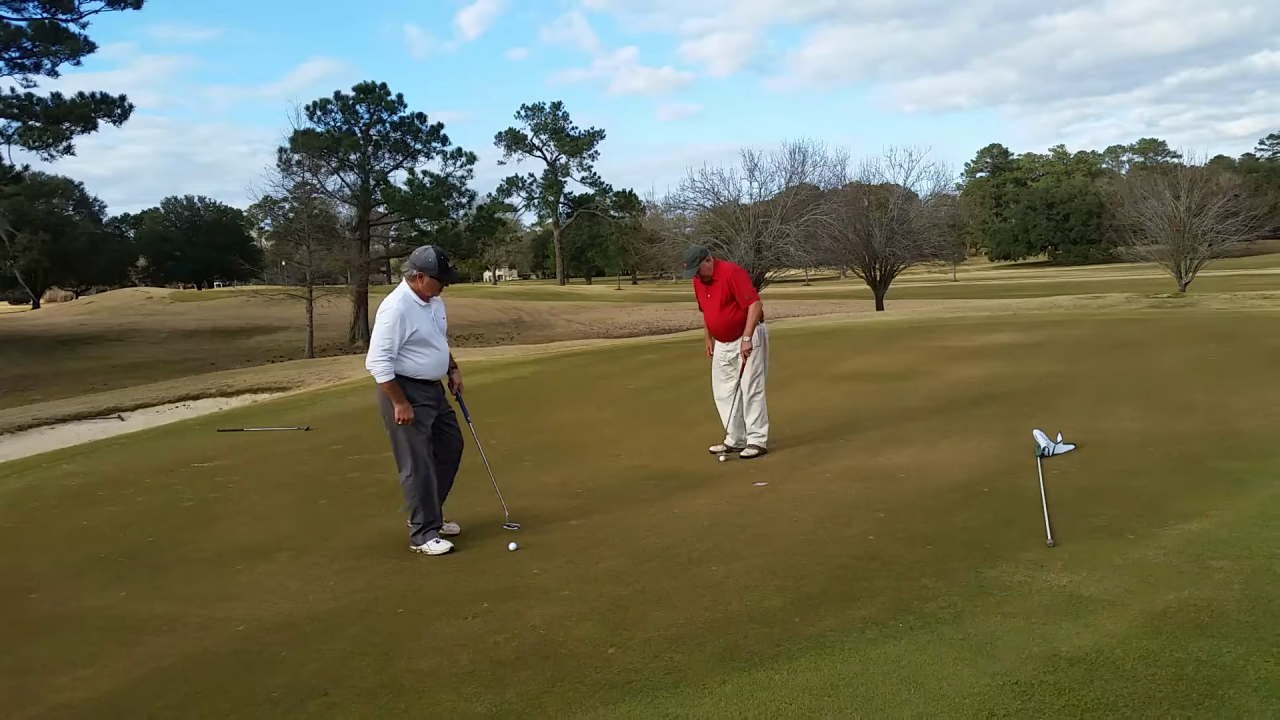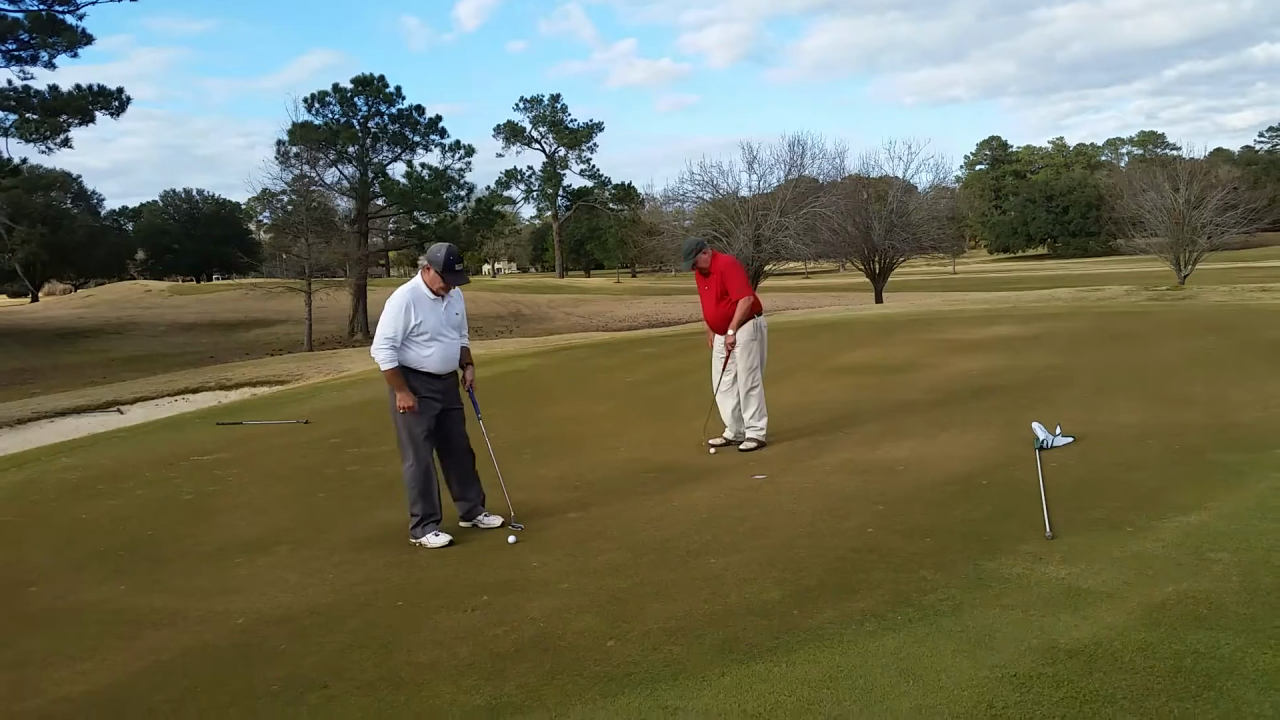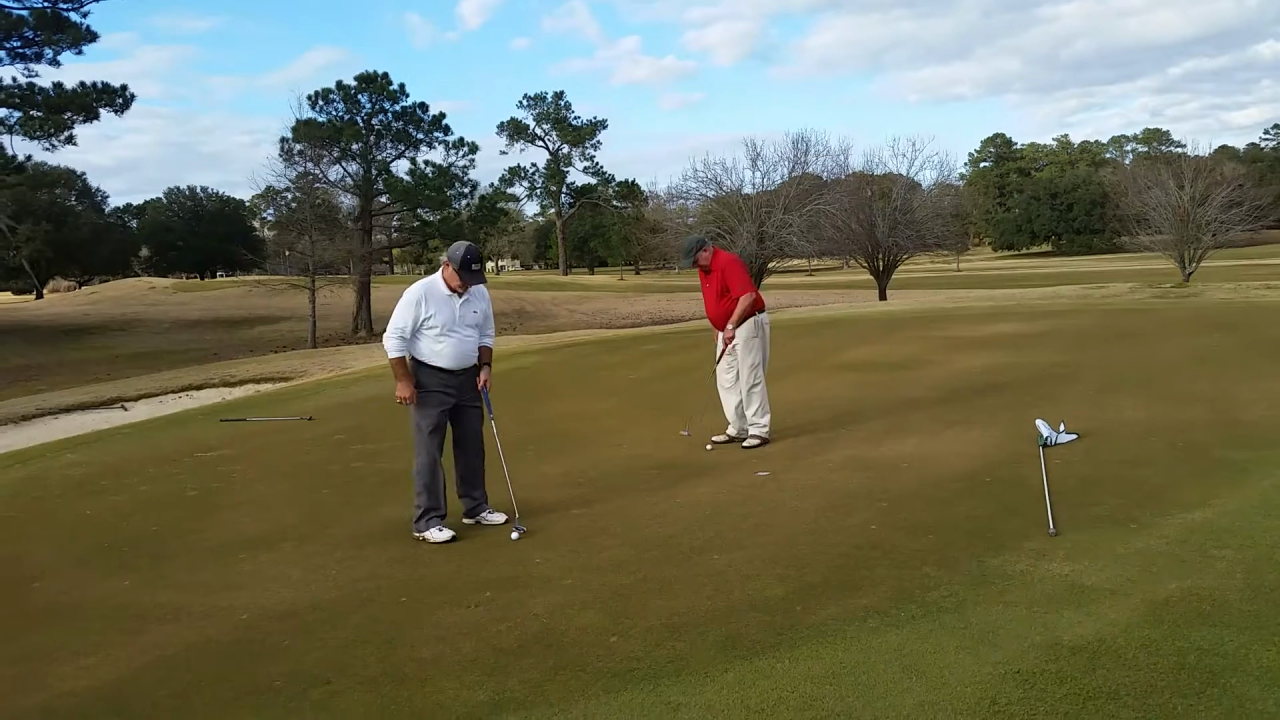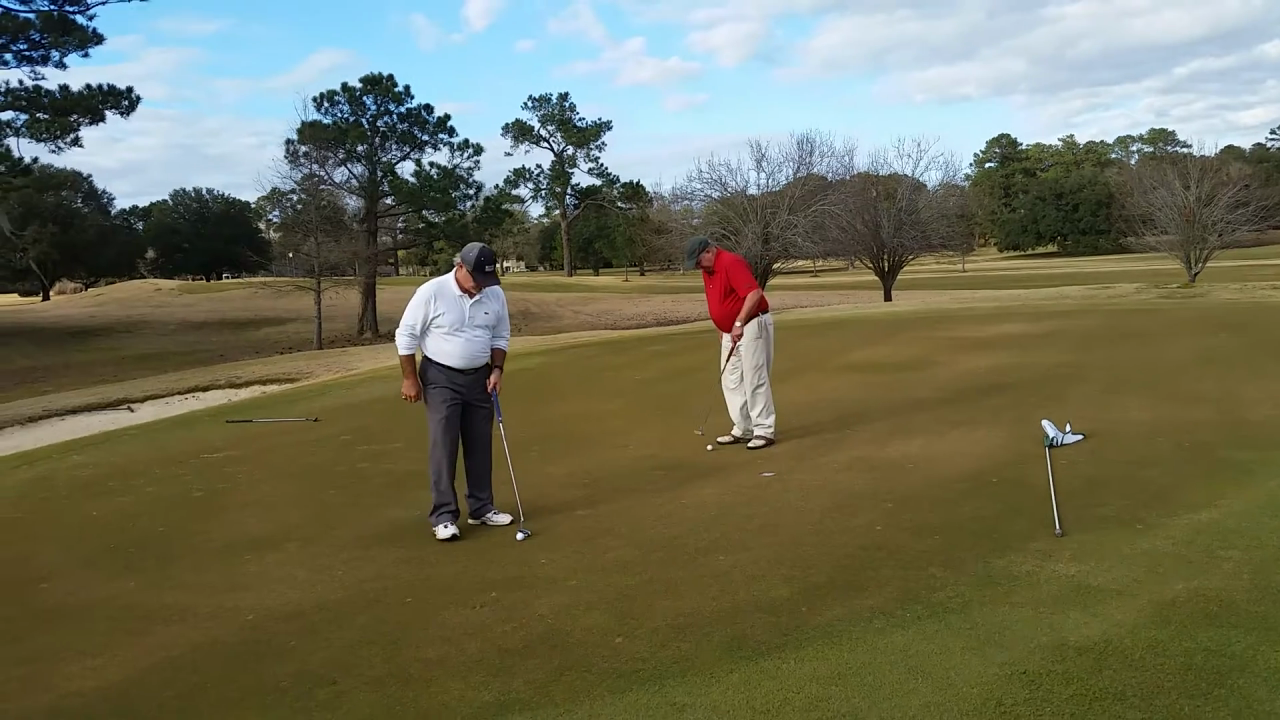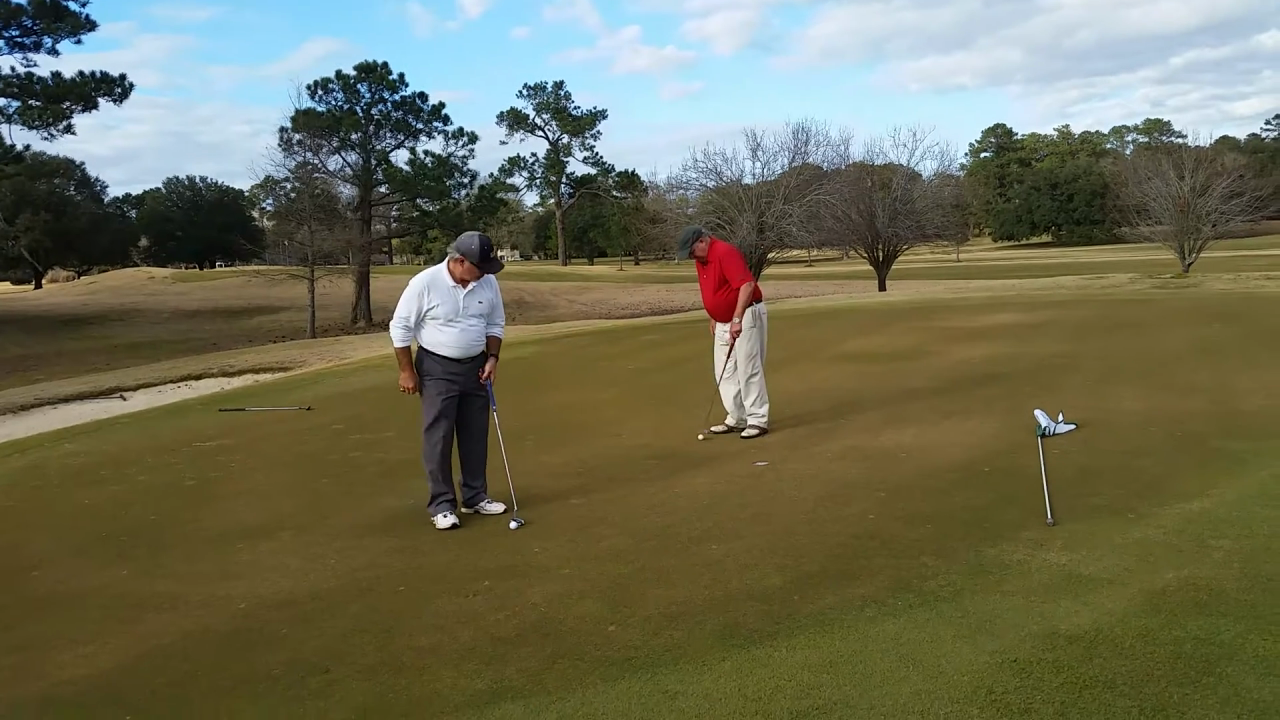
dt=0.2s
person 1, frame 1
left shoulder: (433, 300)
right shoulder: (396, 308)
right elbow: (378, 362)
left wrist: (453, 370)
right wrist: (400, 403)
left hip: (432, 389)
right hip: (406, 392)
left knee: (451, 447)
right knee: (418, 464)
left ankle: (425, 515)
right ankle: (424, 533)
person 1, frame 2
left shoulder: (454, 295)
right shoulder: (404, 299)
right elbow: (383, 350)
left wrist: (467, 366)
right wrist: (402, 391)
left hip: (447, 382)
right hip: (415, 384)
left knee: (459, 450)
right knee: (419, 457)
left ankle: (471, 510)
right ankle: (423, 526)
person 1, frame 3
left shoulder: (480, 293)
right shoulder: (420, 293)
left elbow: (486, 334)
right elbow: (394, 339)
left wrist: (485, 367)
right wrist: (404, 381)
left hip: (466, 379)
right hip: (429, 380)
left knee: (471, 446)
right knee: (429, 451)
left ankle: (476, 507)
right ankle: (427, 521)
person 1, frame 4
left shoulder: (495, 295)
right shoulder: (432, 292)
left elbow: (500, 337)
right elbow: (406, 336)
left wrist: (496, 370)
right wrist: (410, 378)
left hip: (478, 378)
right hip: (441, 378)
left knee: (480, 446)
right knee: (443, 445)
left ankle: (481, 508)
right ankle: (443, 515)
person 1, frame 5
left shoulder: (488, 283)
right shoulder: (425, 283)
left elbow: (495, 324)
right elbow: (401, 328)
left wrist: (492, 359)
right wrist: (406, 371)
left hip: (474, 367)
right hip: (437, 368)
left knee: (475, 434)
right knee: (438, 436)
left ankle: (474, 496)
right ankle: (442, 504)
person 2, frame 1
left shoulder: (732, 272)
right shoulder: (698, 281)
left elbow: (755, 304)
left wrist: (748, 338)
right wrist: (708, 338)
left hip: (746, 340)
right hip: (722, 342)
left knee: (751, 389)
right knee: (723, 392)
left ankle: (757, 440)
right ankle: (736, 439)
person 2, frame 2
left shoulder: (728, 265)
right shoulder: (700, 272)
left elbow: (746, 300)
left wrist: (731, 331)
right wrist: (710, 330)
left hip: (745, 329)
right hip: (722, 335)
left knee: (748, 382)
right knee: (723, 384)
left ankle: (756, 433)
right ankle: (735, 432)
person 2, frame 3
left shoulder: (729, 263)
right shoulder: (704, 269)
left elbow: (748, 296)
left wrist: (730, 325)
right wrist: (718, 327)
left hip: (748, 326)
right hip: (727, 331)
left knee: (750, 379)
right knee: (727, 381)
left ankle: (759, 430)
right ankle: (738, 428)
person 2, frame 4
left shoulder: (732, 263)
right shoulder: (708, 270)
left elbow: (755, 293)
left wrist: (739, 323)
right wrist: (724, 328)
left hip: (752, 326)
right hip: (731, 332)
left knee: (755, 380)
right knee: (732, 382)
left ankle: (764, 431)
right ankle: (743, 429)
person 2, frame 5
left shoulder: (726, 253)
right shoulder: (701, 259)
left elbow: (747, 285)
left wrist: (737, 319)
right wrist: (714, 318)
left hip: (746, 317)
right hip: (724, 322)
left knee: (748, 369)
right knee: (726, 371)
left ankle: (758, 420)
right ankle: (737, 418)
